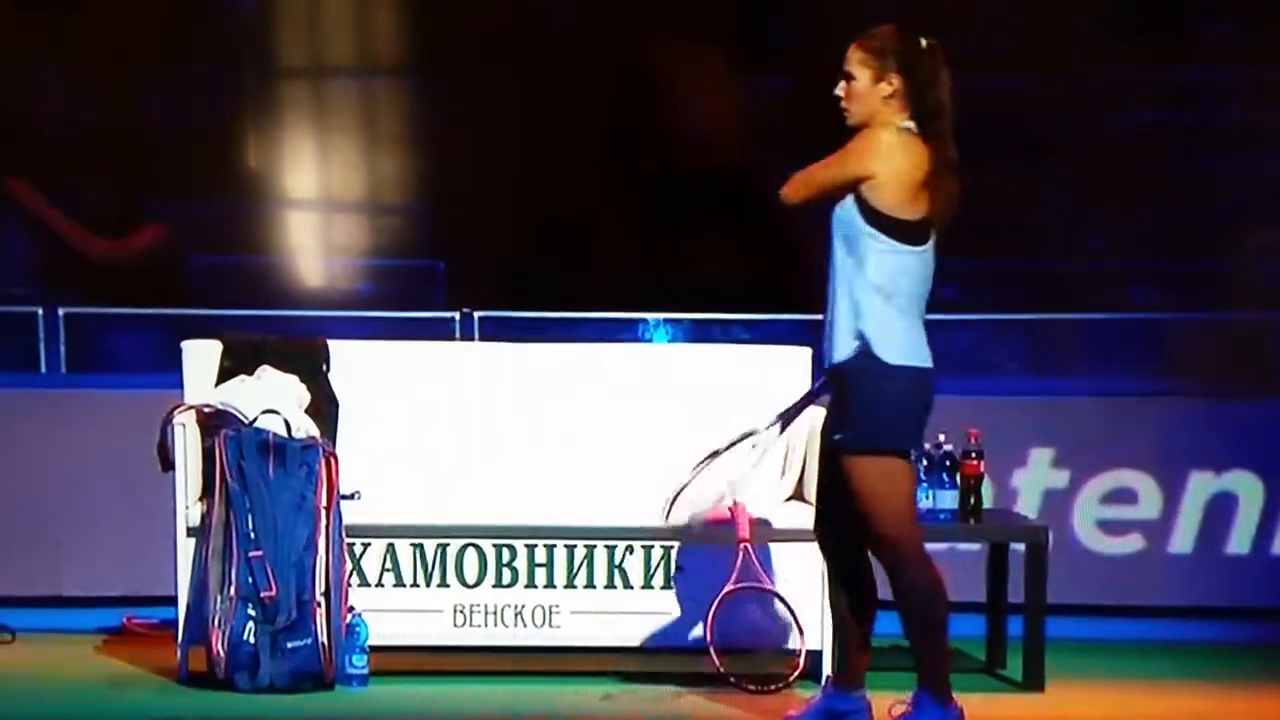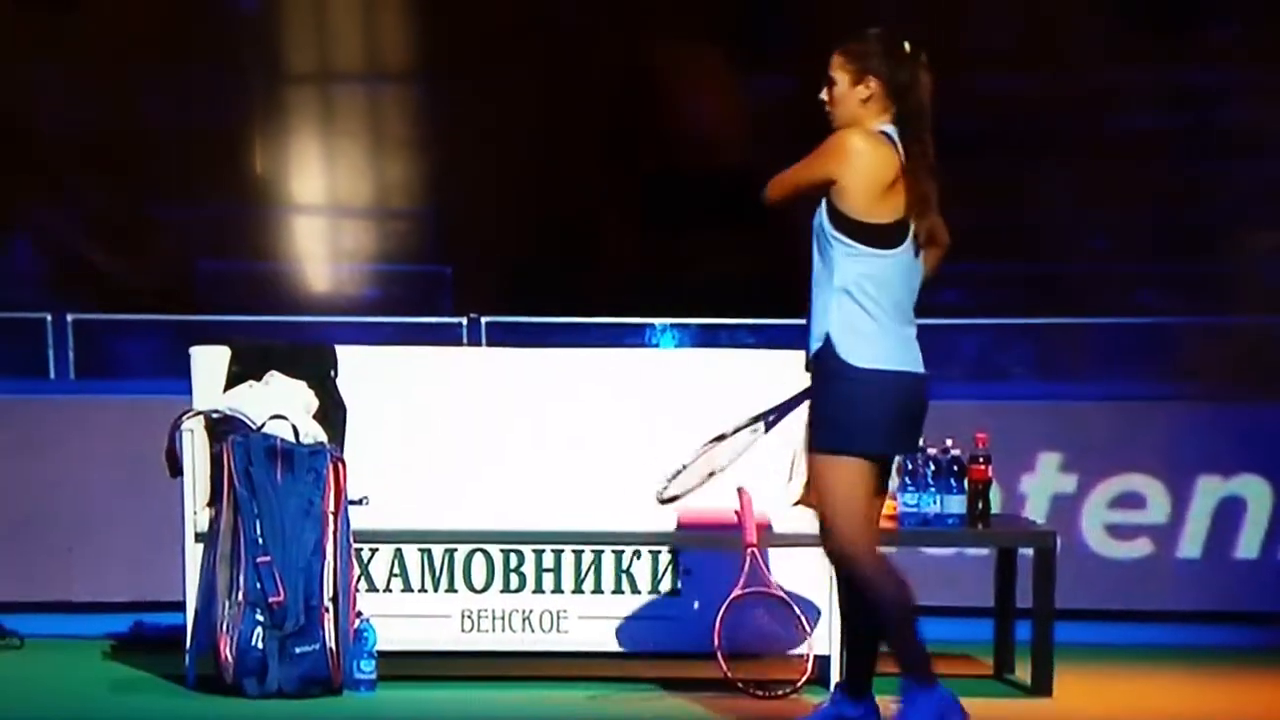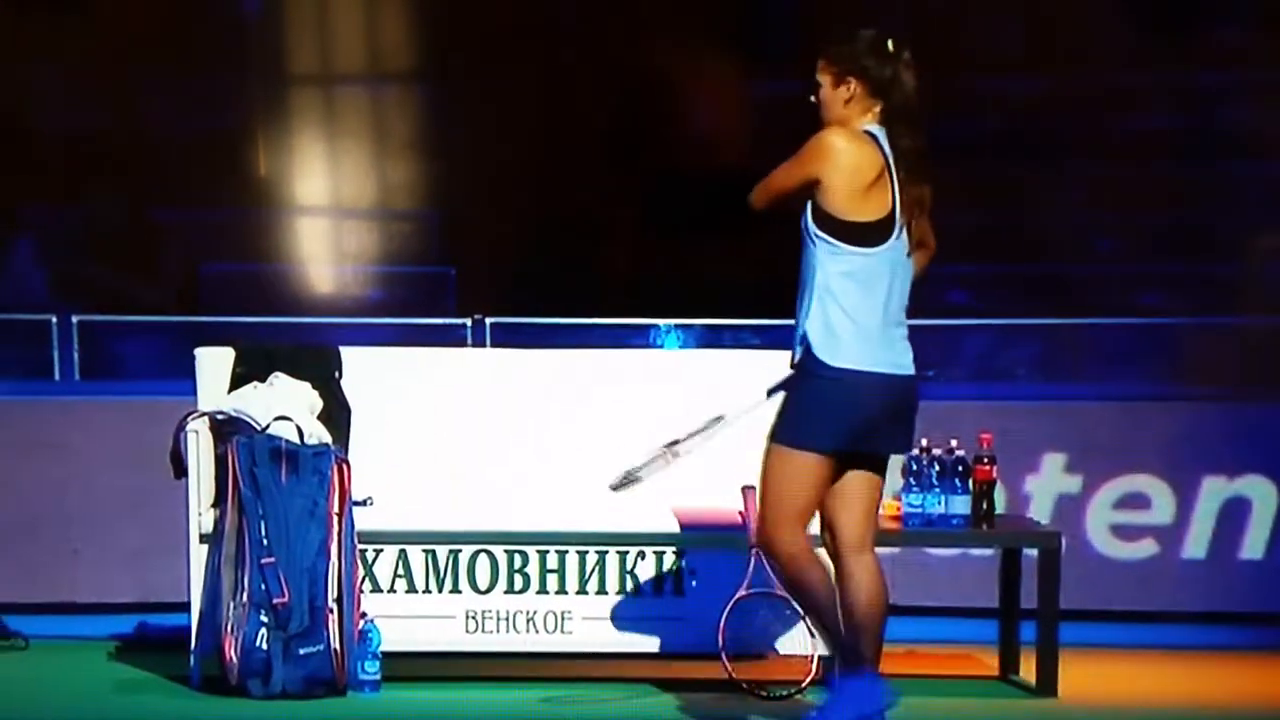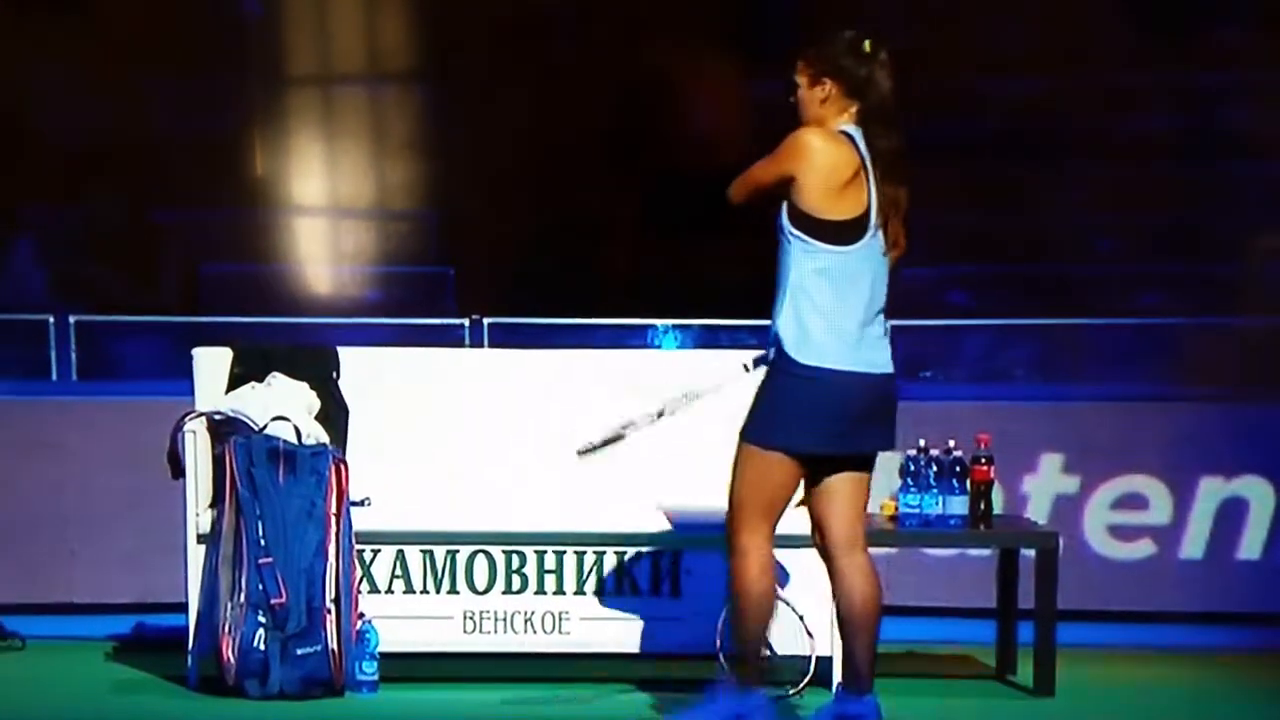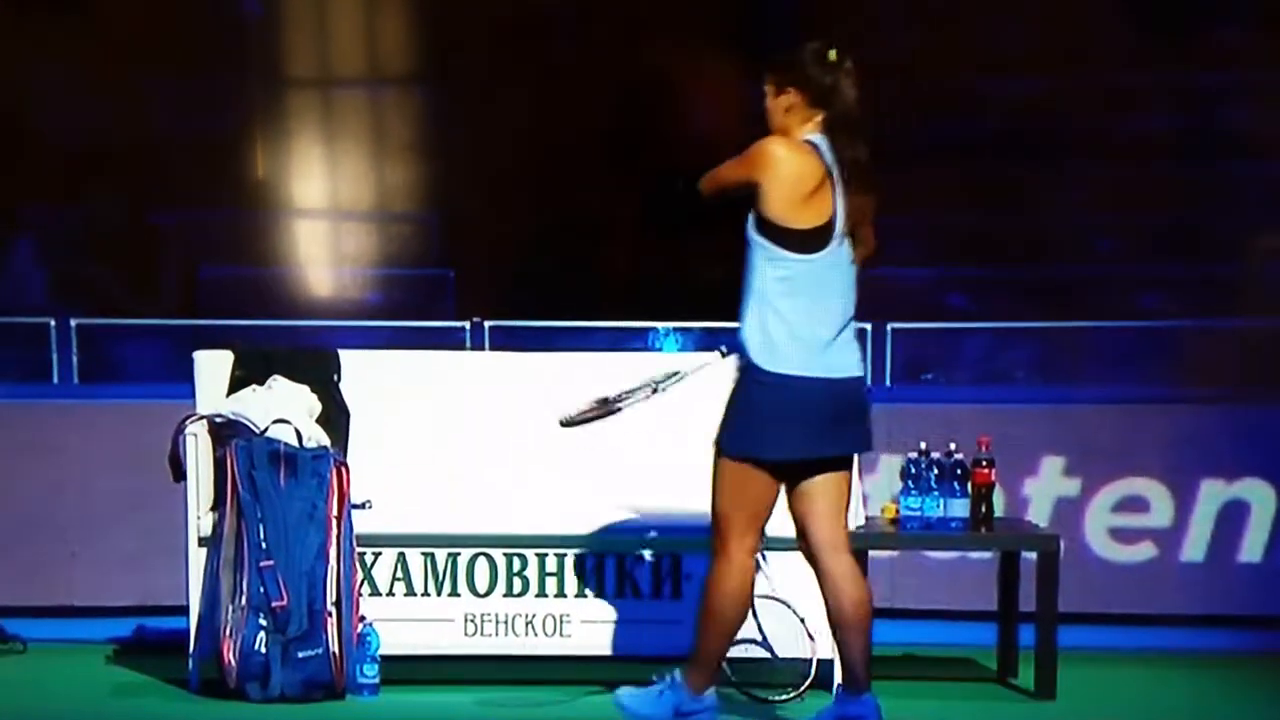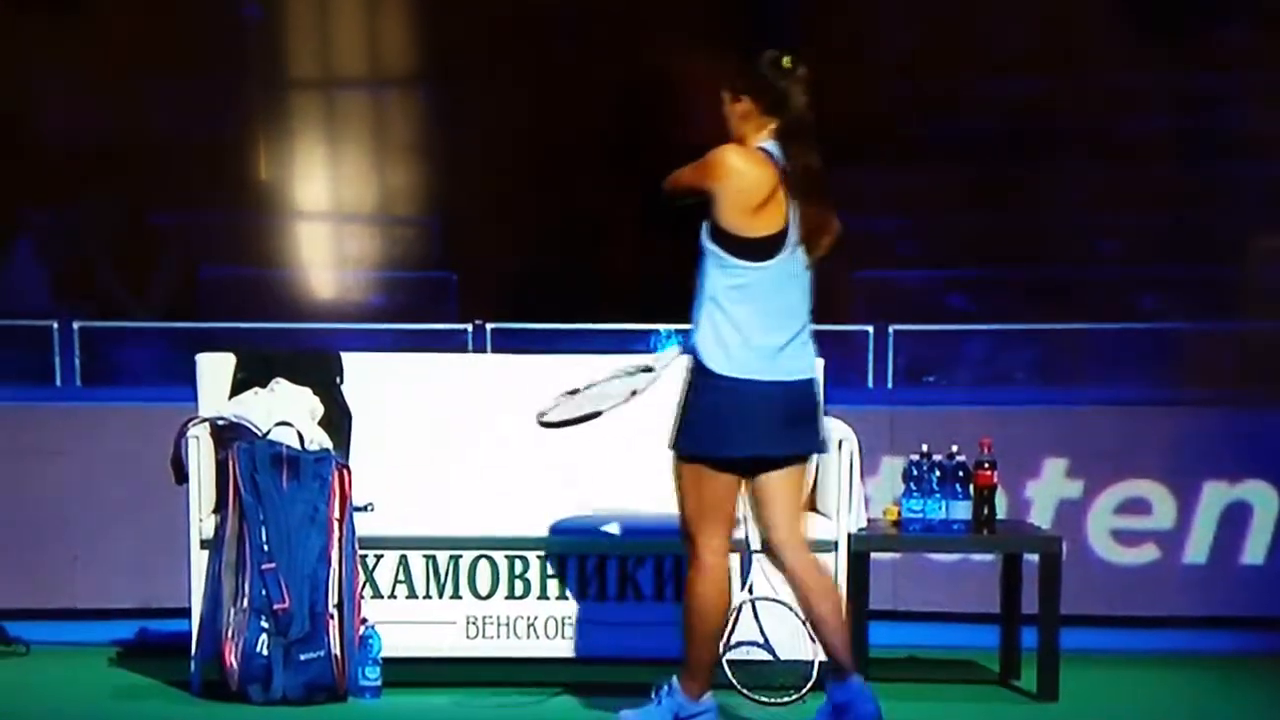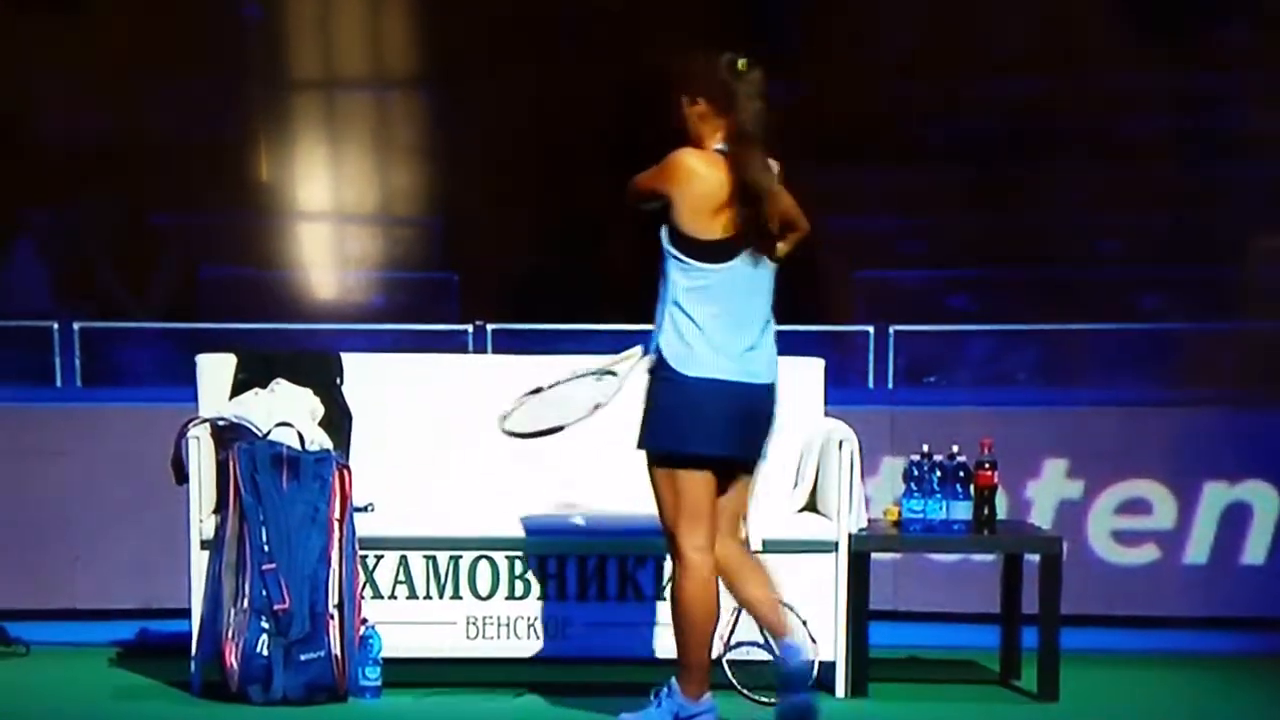
dt=0.2s
person 1, frame 1
left shoulder: (887, 147)
right shoulder: (895, 156)
left elbow: (792, 192)
left wrist: (828, 168)
left hip: (880, 373)
right hip: (867, 371)
left knee: (896, 545)
right knee: (838, 536)
person 1, frame 2
left shoulder: (854, 149)
right shoulder: (903, 158)
left elbow: (774, 192)
right elbow: (936, 242)
left wrist: (813, 177)
left hip: (857, 375)
right hip: (885, 372)
left knee: (850, 546)
right knee: (849, 546)
person 1, frame 3
left shoulder: (837, 147)
right shoulder: (899, 161)
left elbow: (760, 198)
right elbow: (923, 247)
left hip: (837, 375)
right hip: (884, 377)
left knee: (780, 533)
right knee: (851, 545)
person 1, frame 4
left shoulder: (813, 145)
right shoulder: (877, 160)
left elbow: (737, 193)
left hip: (811, 375)
right hip: (866, 377)
left knee: (748, 532)
right knee: (844, 544)
person 1, frame 5
left shoulder: (778, 155)
right shoulder: (845, 169)
left elbow: (709, 186)
left hip: (777, 382)
right hip: (837, 383)
left knee: (734, 544)
right knee: (830, 548)
person 1, frame 6
left shoulder: (732, 164)
right shoulder: (802, 174)
left elbow: (674, 183)
right elbow: (828, 232)
left hip: (730, 384)
right hip: (790, 386)
left knee: (707, 546)
right knee: (790, 545)
person 1, frame 7
left shoulder: (689, 167)
right shoulder: (761, 178)
left elbow: (637, 188)
right elbow: (797, 228)
left hip: (691, 385)
right hip: (751, 388)
left knee: (691, 546)
right knee: (724, 541)
right ankle: (790, 651)
